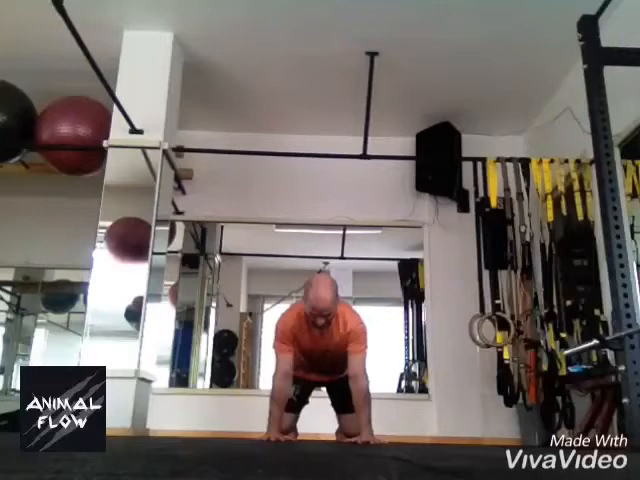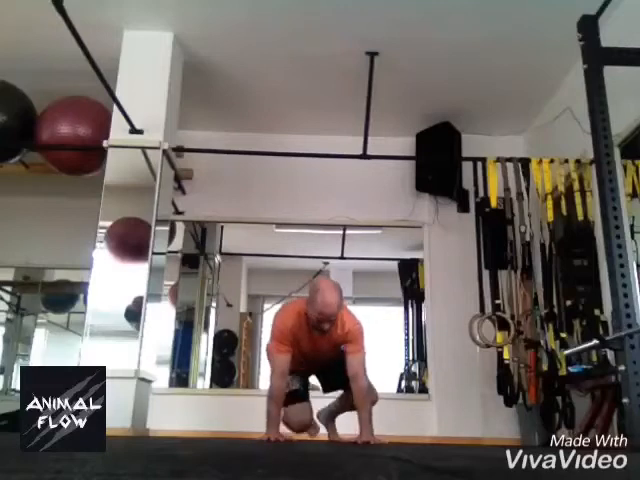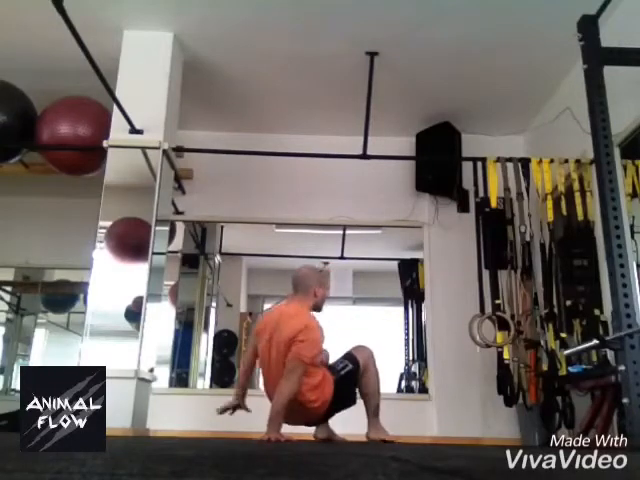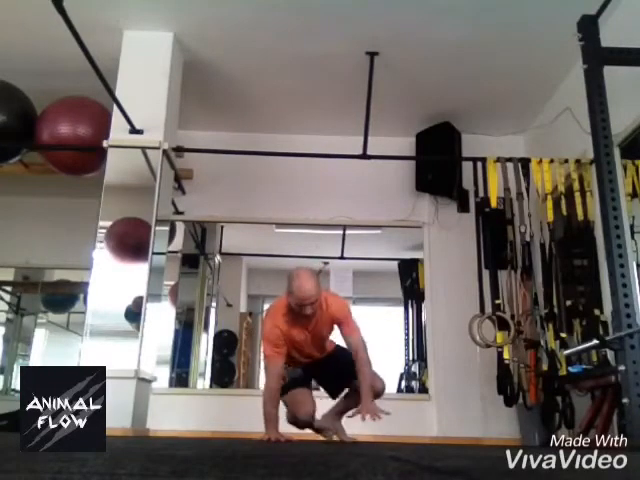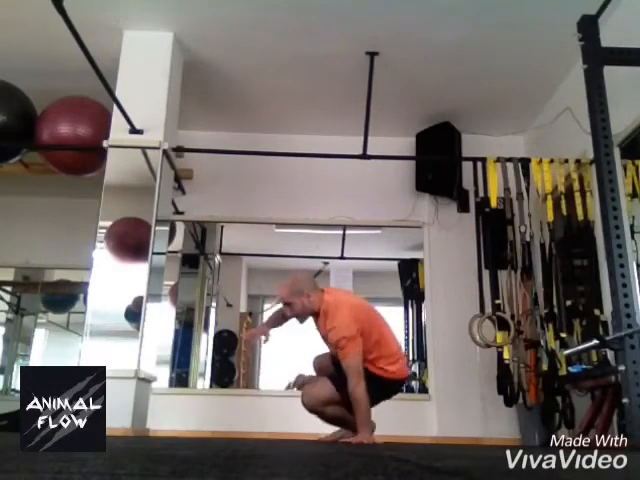
dt=1s
person 1, frame 1
left shoulder: (353, 324)
right shoulder: (288, 322)
left elbow: (357, 377)
right elbow: (283, 375)
left wrist: (366, 430)
right wrist: (273, 428)
left hip: (339, 372)
right hip: (301, 371)
left knee: (353, 432)
right knee: (284, 428)
left ankle: (342, 433)
right ankle: (292, 430)
person 1, frame 2
left shoulder: (350, 325)
right shoulder: (286, 320)
left elbow: (357, 377)
right elbow: (278, 377)
left wrist: (366, 430)
right wrist: (272, 429)
left hip: (329, 358)
right hip: (291, 362)
left knee: (370, 397)
right knee: (300, 421)
left ankle: (328, 415)
right ankle: (305, 423)
person 1, frame 3
left shoulder: (268, 316)
right shoulder: (308, 326)
left elbow: (248, 360)
right elbow: (290, 380)
left wrist: (239, 397)
right wrist: (273, 429)
left hip: (292, 410)
right hip: (313, 406)
right knee: (364, 354)
left ankle: (323, 428)
right ankle: (374, 428)
person 1, frame 4
left shoulder: (334, 304)
right shoulder: (277, 318)
left elbow: (360, 351)
right elbow: (273, 377)
left wrist: (367, 401)
right wrist: (271, 429)
left hip: (326, 352)
right hip: (292, 361)
left knee: (376, 387)
right knee: (303, 414)
left ankle: (333, 416)
right ankle: (310, 421)
person 1, frame 5
left shoulder: (340, 322)
right shoulder: (325, 296)
left elbow: (356, 381)
right elbow: (285, 313)
left wrist: (364, 433)
right wrist: (265, 326)
left hip: (386, 375)
right hip: (374, 358)
left knee: (310, 397)
right knee: (320, 364)
left ankle: (364, 428)
right ankle: (351, 423)
